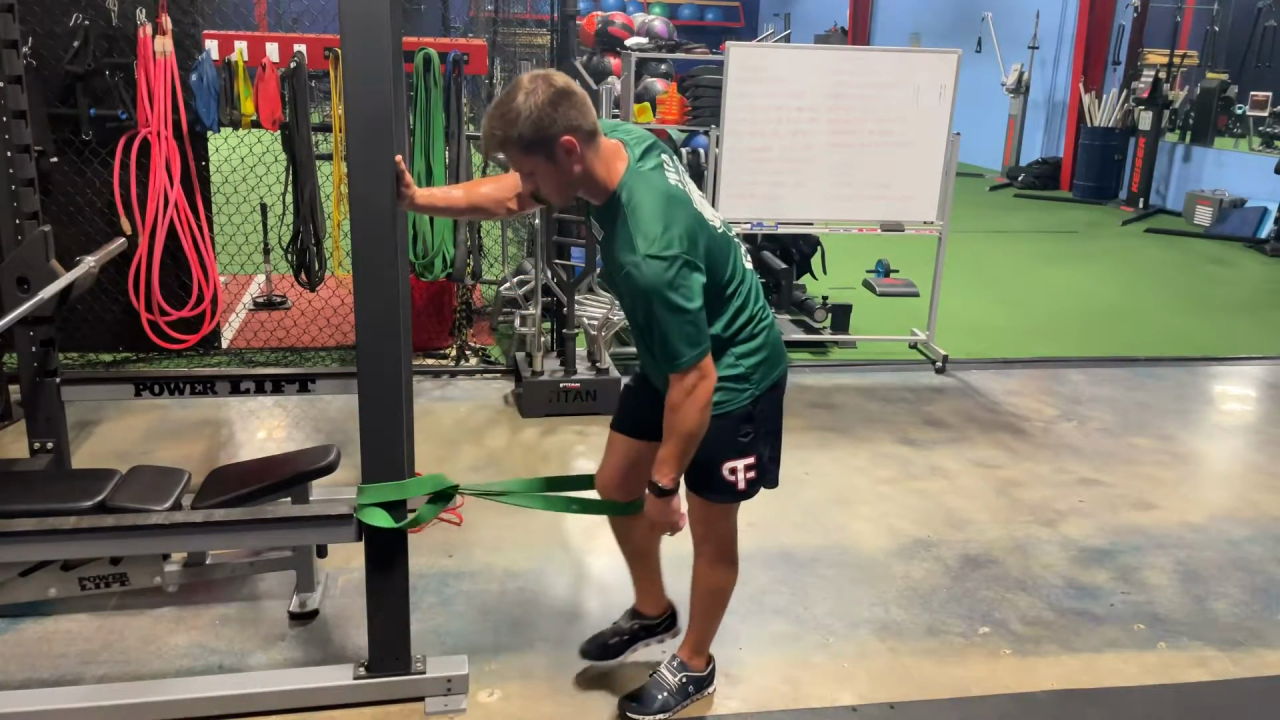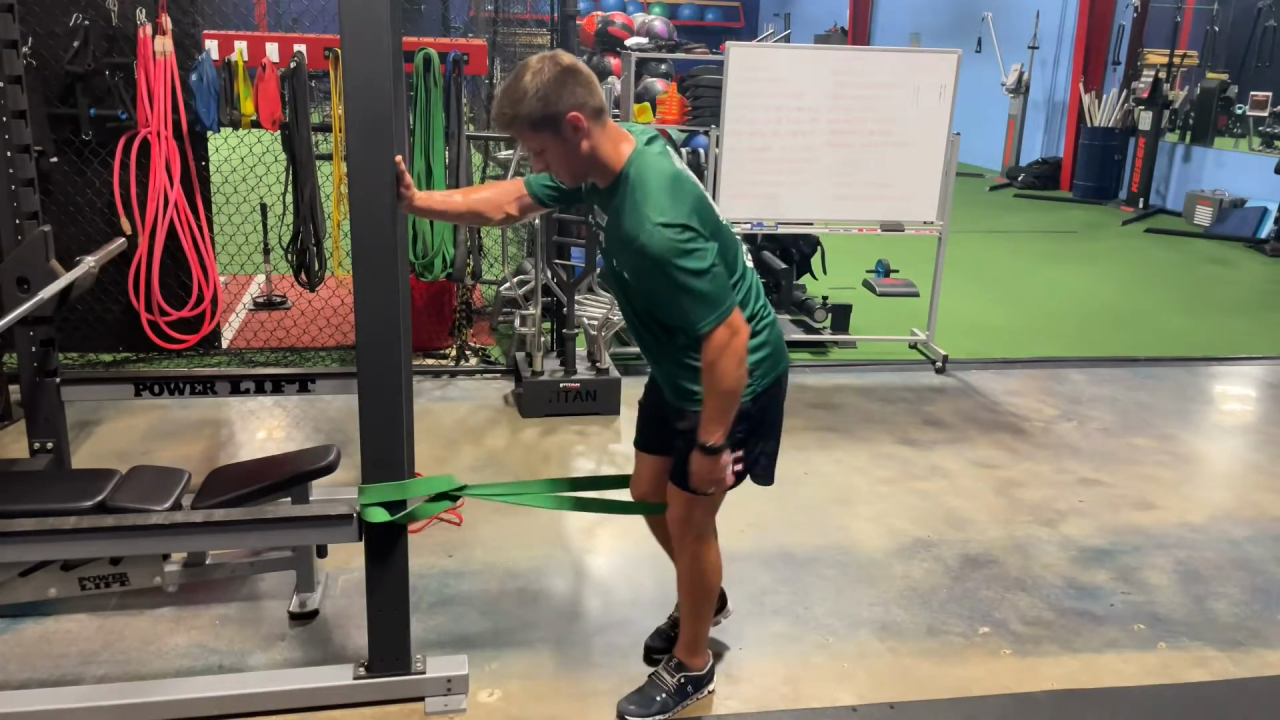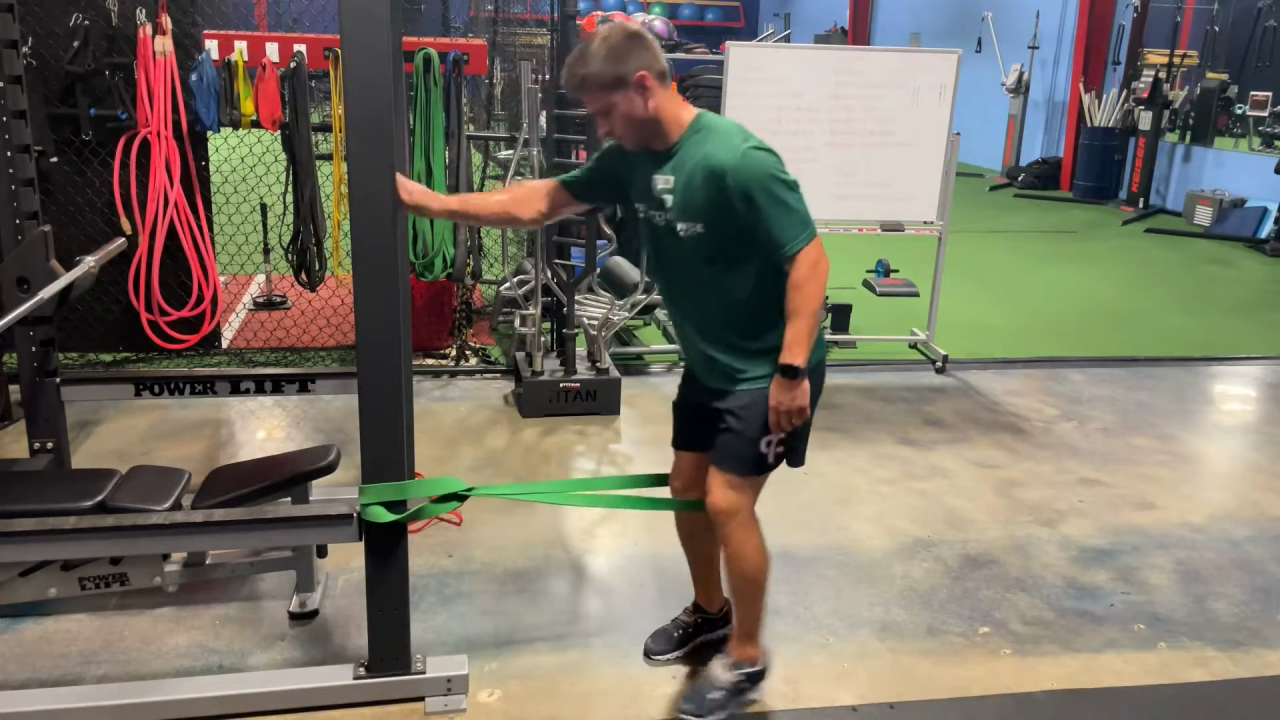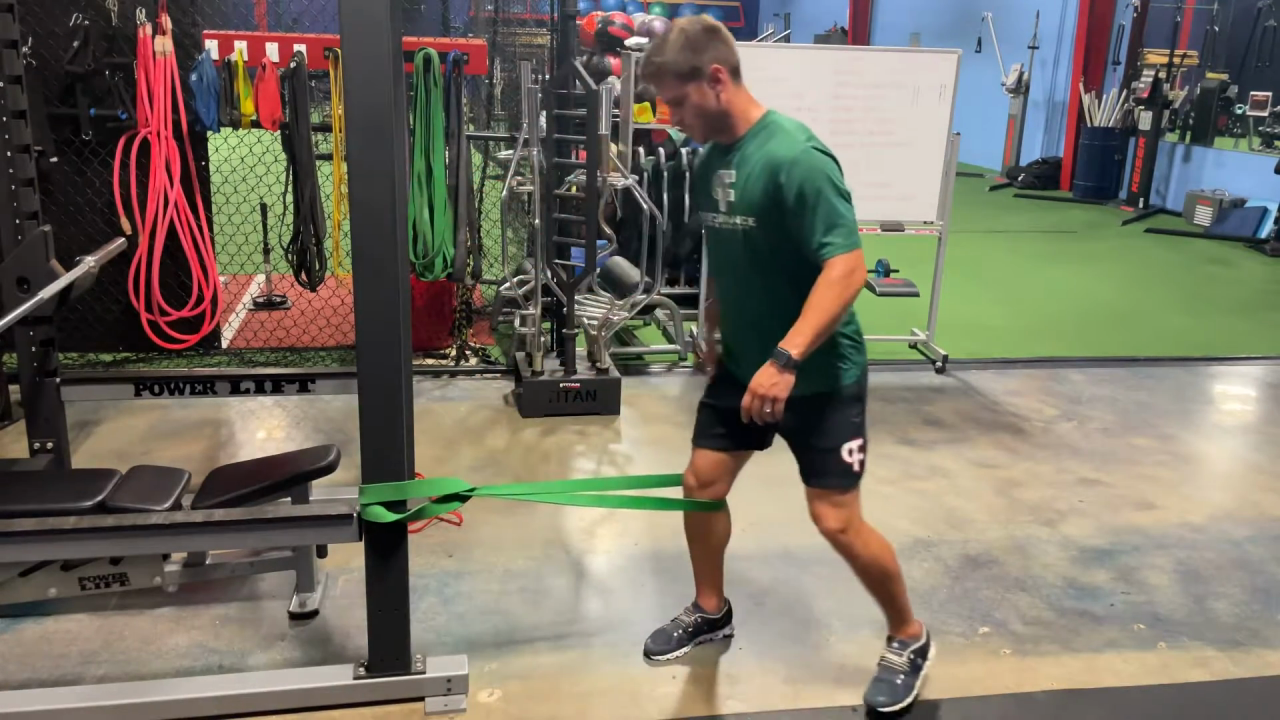
dt=0.3s
person 1, frame 1
left shoulder: (650, 252)
right shoulder: (616, 139)
left elbow: (694, 382)
right elbow: (509, 197)
left wrist: (663, 485)
right wrist: (419, 198)
left hip: (730, 373)
right hip: (671, 357)
left knee: (708, 523)
right knee: (614, 483)
left ankle: (694, 663)
right ankle: (652, 611)
person 1, frame 2
left shoulder: (659, 220)
right shoulder: (598, 164)
left elbow: (727, 335)
right elbow: (513, 201)
left wrist: (712, 445)
right wrist: (417, 202)
left hip: (731, 381)
right hip: (675, 369)
left knee: (688, 514)
right knee: (649, 494)
left ankle: (690, 665)
right ankle: (704, 602)
person 1, frame 3
left shoulder: (736, 162)
right shoulder: (633, 157)
left elbow: (809, 261)
right elbow: (542, 202)
left wrist: (792, 370)
right wrist: (431, 201)
left hip: (767, 366)
right hip: (709, 362)
left knee: (727, 501)
right knee: (686, 489)
left ankle: (745, 655)
right ankle: (711, 610)
person 1, frame 4
left shoulder: (795, 160)
right shoulder: (712, 160)
left elbow: (846, 269)
left wrist: (785, 361)
right wrist: (712, 336)
left hip: (820, 372)
right hip: (746, 359)
left knee: (836, 520)
right knee: (702, 482)
left ankle: (909, 637)
right ankle: (709, 609)
